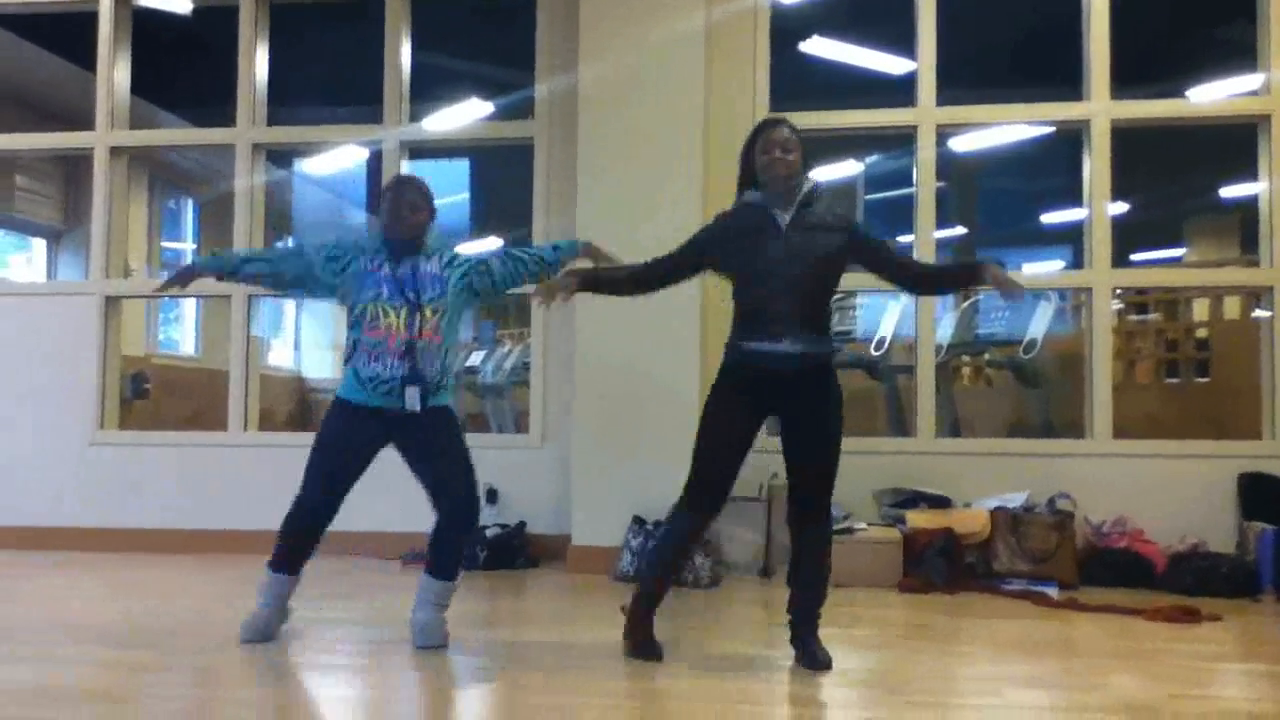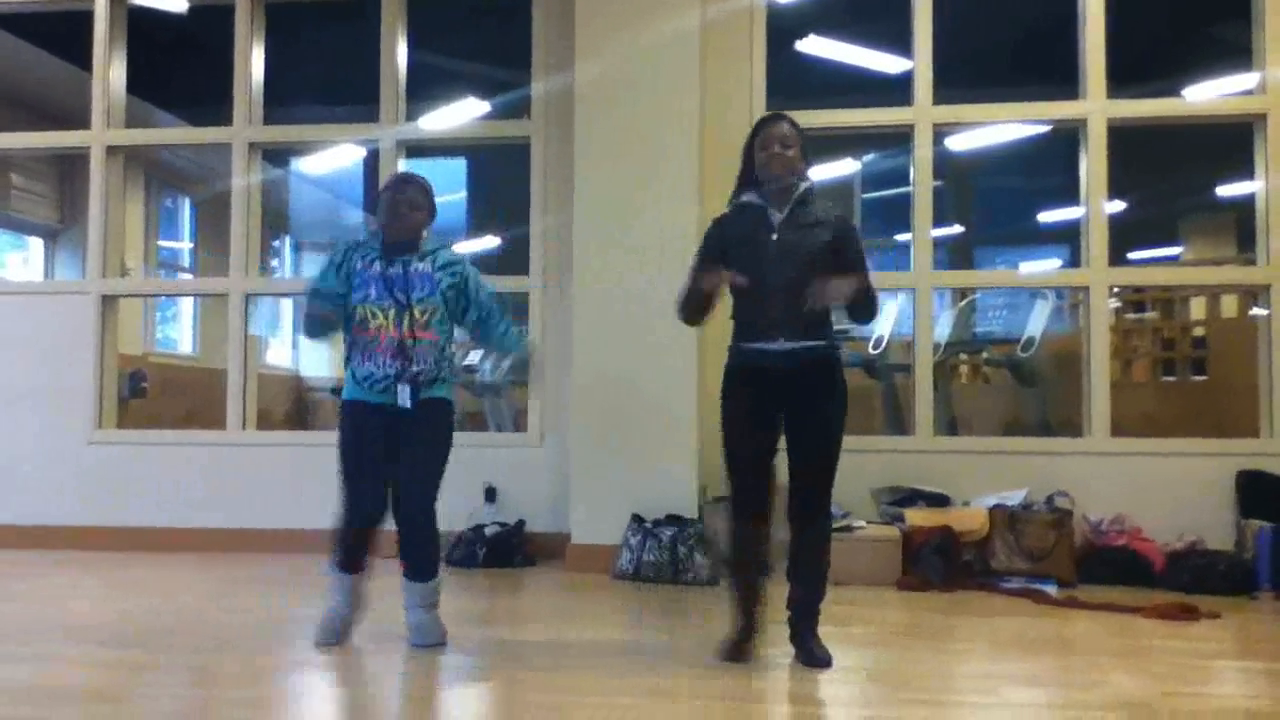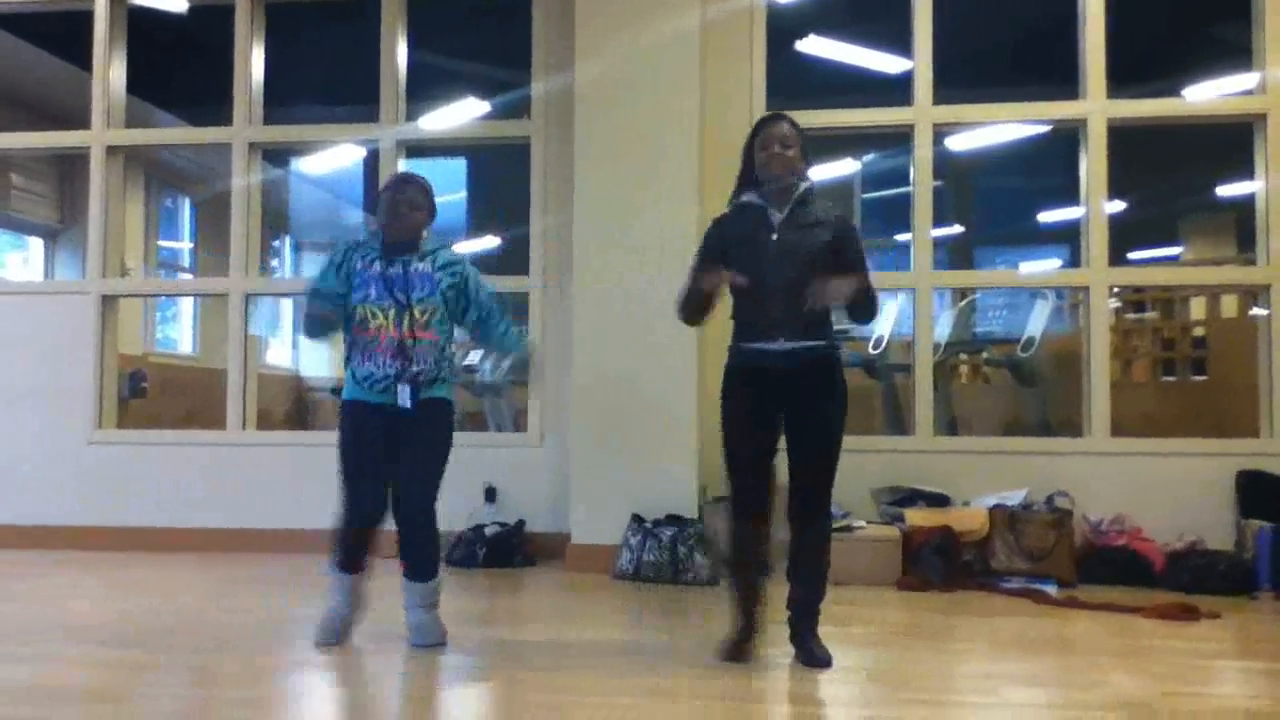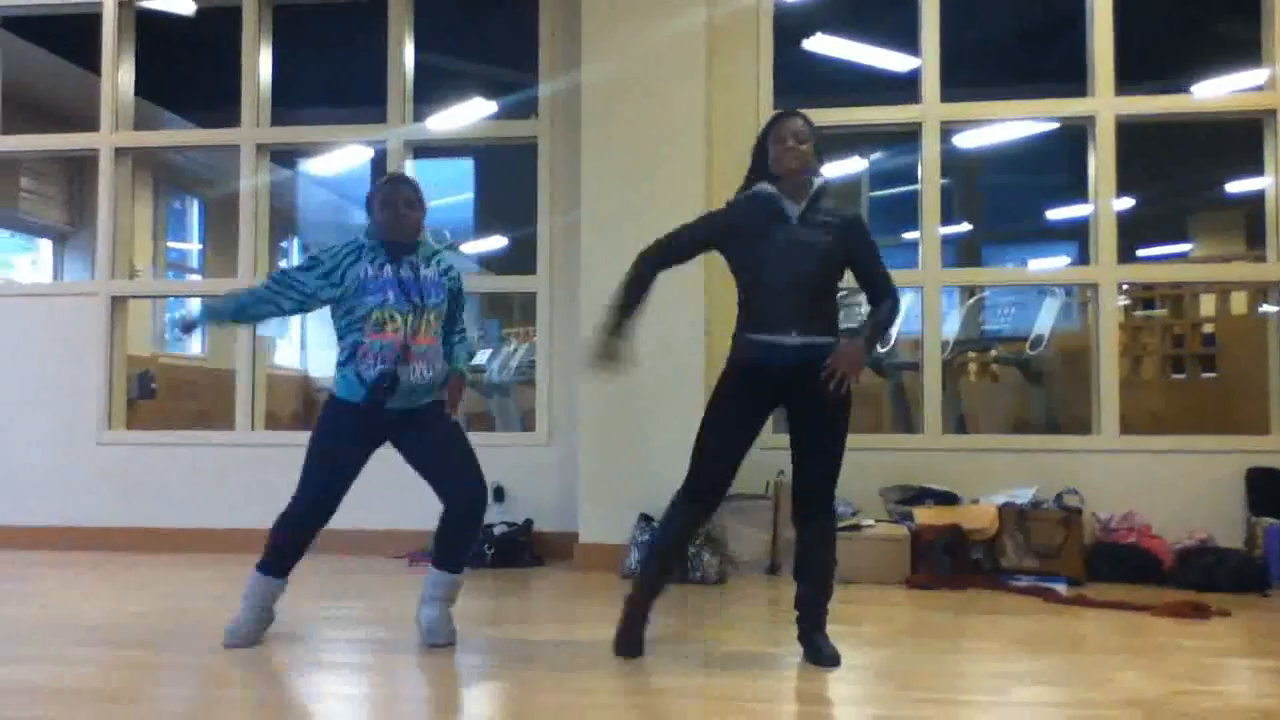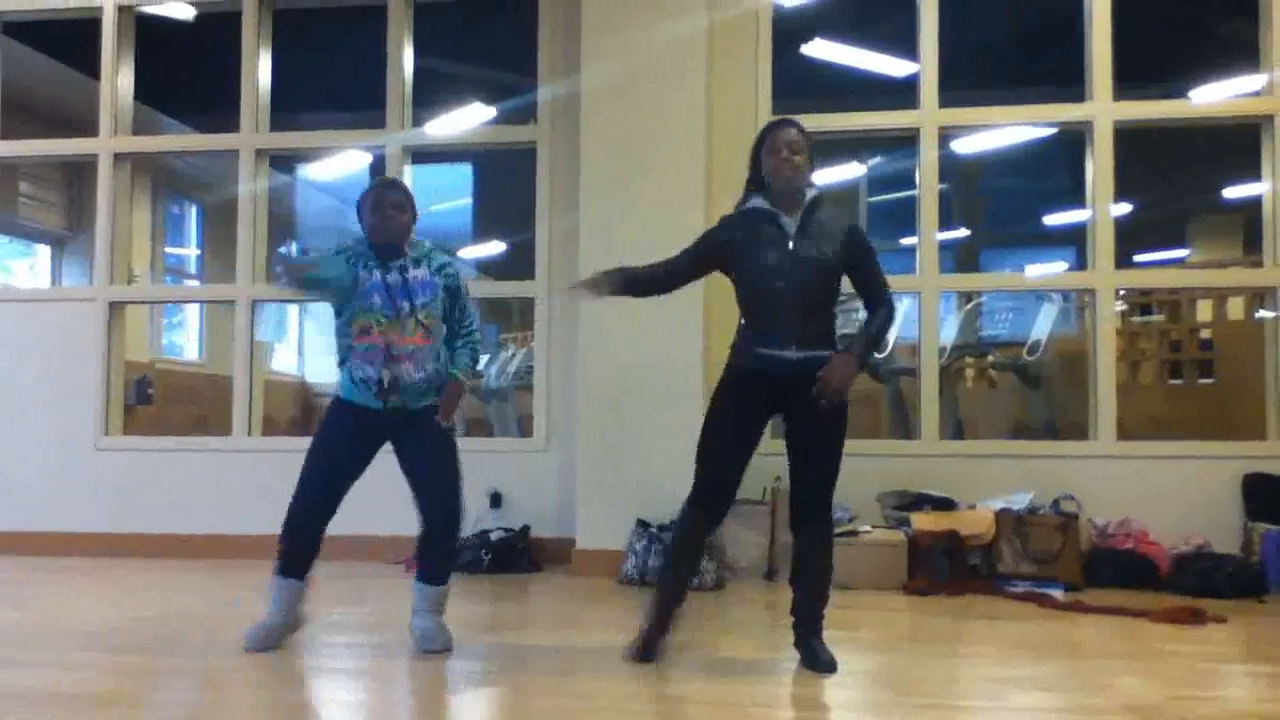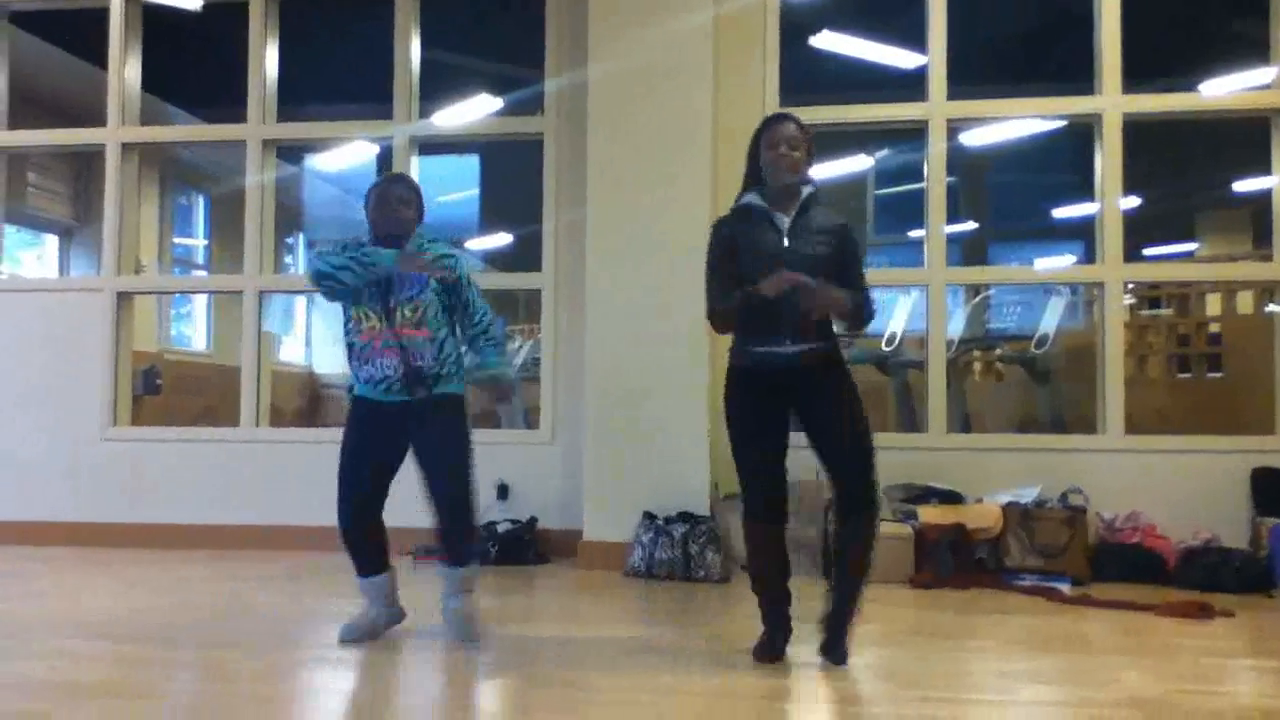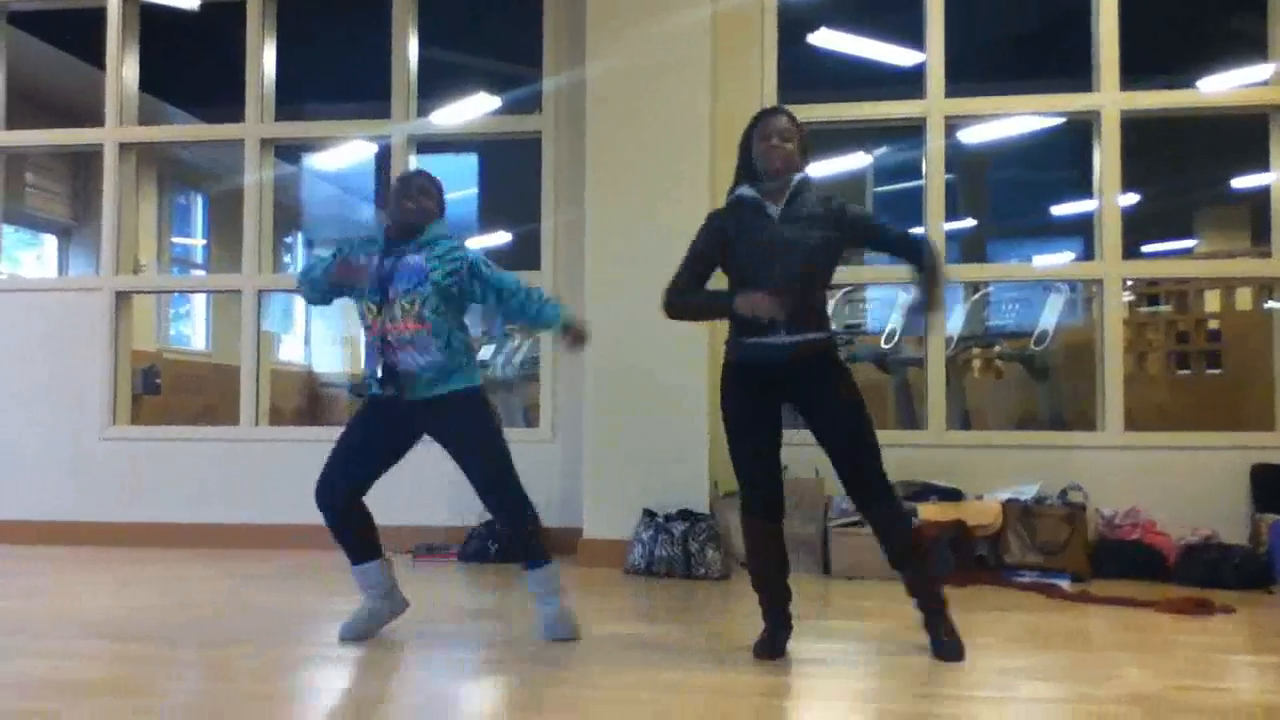
dt=0.2s
person 1, frame 1
left shoulder: (838, 227)
right shoulder: (731, 227)
left elbow: (913, 277)
right elbow: (658, 273)
left wrist: (979, 271)
right wrist: (581, 279)
left hip: (811, 379)
right hip: (744, 374)
left knee: (811, 507)
right knee: (701, 497)
left ankle: (805, 632)
right ankle: (641, 614)
person 1, frame 2
left shoulder: (832, 226)
right shoulder: (729, 228)
left elbow: (866, 311)
right elbow: (689, 312)
left wrist: (851, 289)
right wrist: (706, 288)
left hip: (816, 374)
right hip: (749, 374)
left knee: (812, 503)
right knee: (750, 501)
left ankle: (805, 629)
right ankle: (746, 621)
person 1, frame 3
left shoulder: (833, 225)
right shoulder: (727, 228)
left elbow: (867, 309)
right elbow: (689, 313)
left wrist: (850, 289)
right wrist: (704, 286)
left hip: (816, 374)
right hip: (749, 374)
left knee: (811, 503)
right knee: (749, 501)
left ankle: (805, 628)
right ankle: (745, 621)
person 1, frame 4
left shoulder: (843, 223)
right shoulder: (737, 218)
left elbow: (885, 296)
right elbow: (655, 257)
left wrist: (862, 342)
right wrist: (616, 326)
left hip: (820, 372)
right hip: (752, 367)
left knee: (815, 502)
right knee: (701, 487)
left ankle: (812, 627)
right ankle: (639, 605)
person 1, frame 5
left shoulder: (842, 233)
right shoulder: (737, 229)
left elbow: (882, 307)
right elbow: (672, 272)
left wrist: (854, 356)
right wrist: (618, 279)
left hip: (817, 382)
right hip: (749, 376)
left knee: (812, 511)
right knee: (708, 497)
left ankle: (809, 634)
right ankle: (660, 618)
person 1, frame 6
left shoulder: (833, 227)
right shoulder: (733, 227)
left elbow: (864, 311)
right elbow: (720, 316)
left wrist: (840, 304)
right wrist: (760, 290)
left hip: (821, 371)
right hip: (753, 376)
left knee: (859, 497)
right knee: (763, 505)
left ankle: (838, 620)
right ankle: (774, 623)
person 1, frame 7
left shoulder: (830, 214)
right shoulder: (725, 222)
left elbow: (910, 245)
right elbow: (677, 300)
left wrist: (929, 286)
right wrist: (733, 301)
left hip: (815, 363)
right hip: (748, 372)
left knee: (870, 485)
right knee: (761, 500)
left ankle: (934, 614)
right ankle: (776, 621)
person 2, frame 1
left shoulder: (454, 268)
right shoulder: (350, 259)
left elbow: (508, 268)
right elbow: (287, 268)
left wrist: (569, 251)
right wrist: (209, 265)
left hip: (427, 409)
right hip: (360, 406)
left knee: (461, 506)
right knee: (313, 503)
left ankle: (429, 610)
right ankle: (272, 602)
person 2, frame 2
left shoulder: (453, 267)
right shoulder: (354, 262)
left elbow: (488, 320)
right elbow: (320, 309)
left wrist: (520, 347)
right wrist: (320, 317)
left hip: (429, 404)
right hip: (367, 404)
left knee: (415, 507)
right knee: (363, 506)
left ankle: (422, 608)
right ankle: (345, 597)
person 2, frame 3
left shoulder: (451, 267)
right shoulder: (350, 260)
left elbow: (487, 319)
right elbow: (319, 311)
left wrist: (519, 349)
right wrist: (319, 315)
left hip: (427, 403)
right hip: (366, 403)
left knee: (416, 506)
right knee: (363, 506)
left ankle: (422, 609)
right ankle: (344, 598)
person 2, frame 4
left shoulder: (444, 268)
right shoulder: (343, 261)
left elbow: (456, 328)
right elbow: (281, 291)
left wrist: (457, 370)
right wrist: (211, 312)
left hip: (423, 406)
right hip: (355, 405)
left knee: (470, 495)
right knee: (310, 506)
left ankle: (436, 605)
right ankle: (258, 603)
person 2, frame 5
left shoulder: (441, 267)
right shoulder: (347, 263)
left elbow: (468, 330)
right elbow: (324, 276)
left wrist: (459, 375)
right wrist: (303, 269)
left hip: (425, 409)
right hip: (358, 408)
left knee: (442, 510)
right knee: (309, 505)
left ankle: (427, 614)
right ankle: (283, 609)
person 2, frame 6
left shoulder: (445, 260)
right shoulder: (351, 255)
left elbow: (480, 323)
right elbow: (325, 275)
left wrist: (496, 370)
right wrist: (394, 261)
left hip: (437, 401)
right hip: (373, 403)
left knee: (452, 496)
right knee: (354, 508)
left ankle: (457, 596)
right ankle: (381, 604)
person 2, frame 7
left shoulder: (453, 255)
right shoulder: (363, 253)
left elbow: (509, 292)
right elbow: (313, 285)
left wrist: (558, 318)
right wrist: (334, 272)
left hip: (453, 396)
right hip: (389, 399)
left knee: (504, 494)
right knee: (333, 491)
left ankle: (548, 596)
right ankle: (381, 596)
